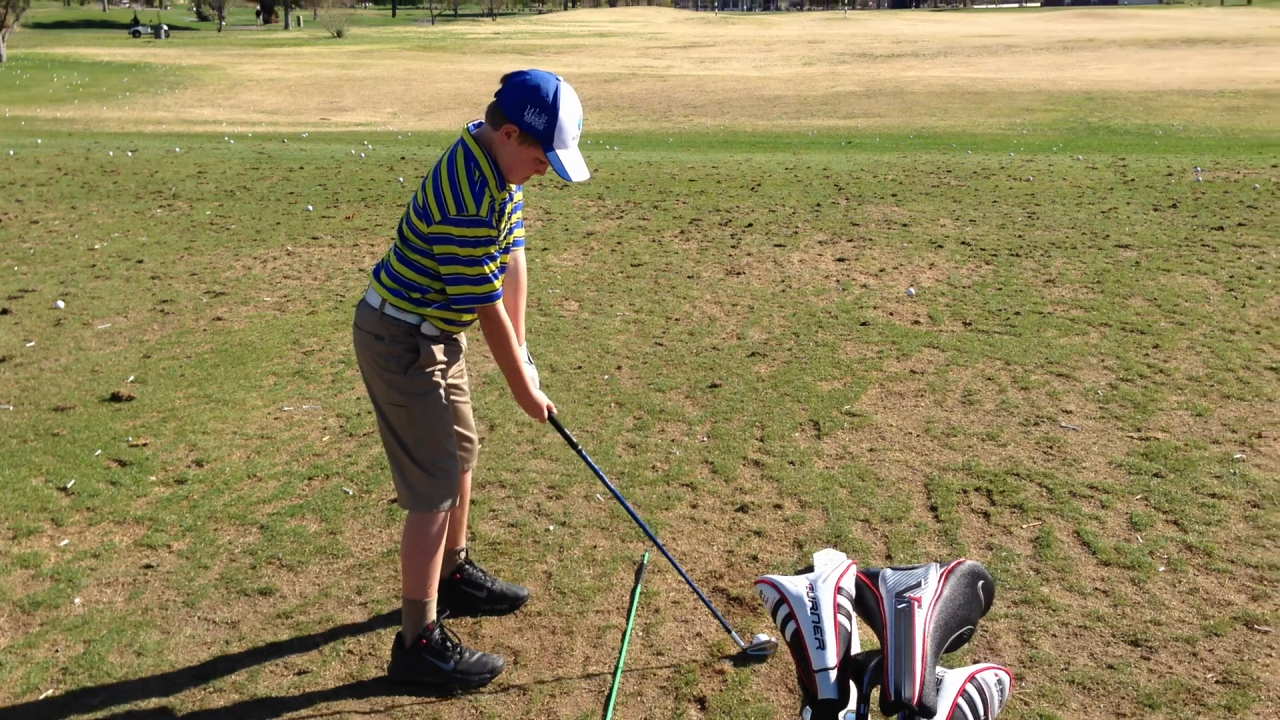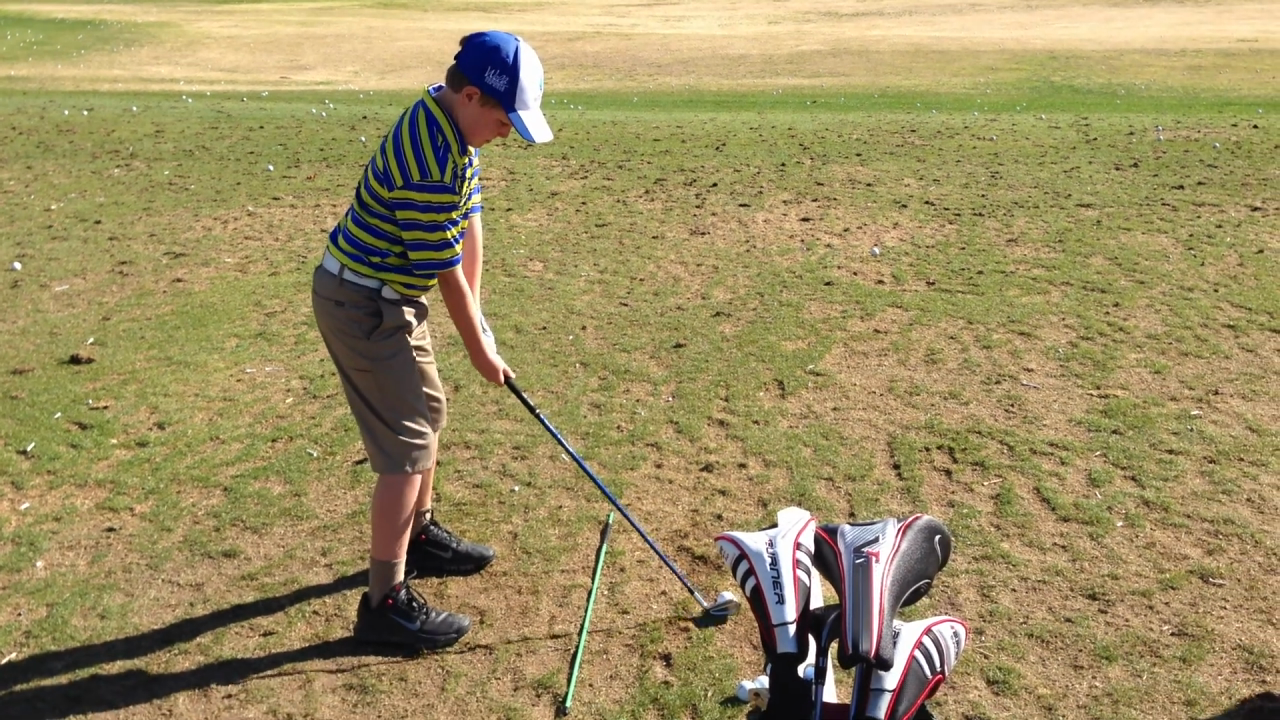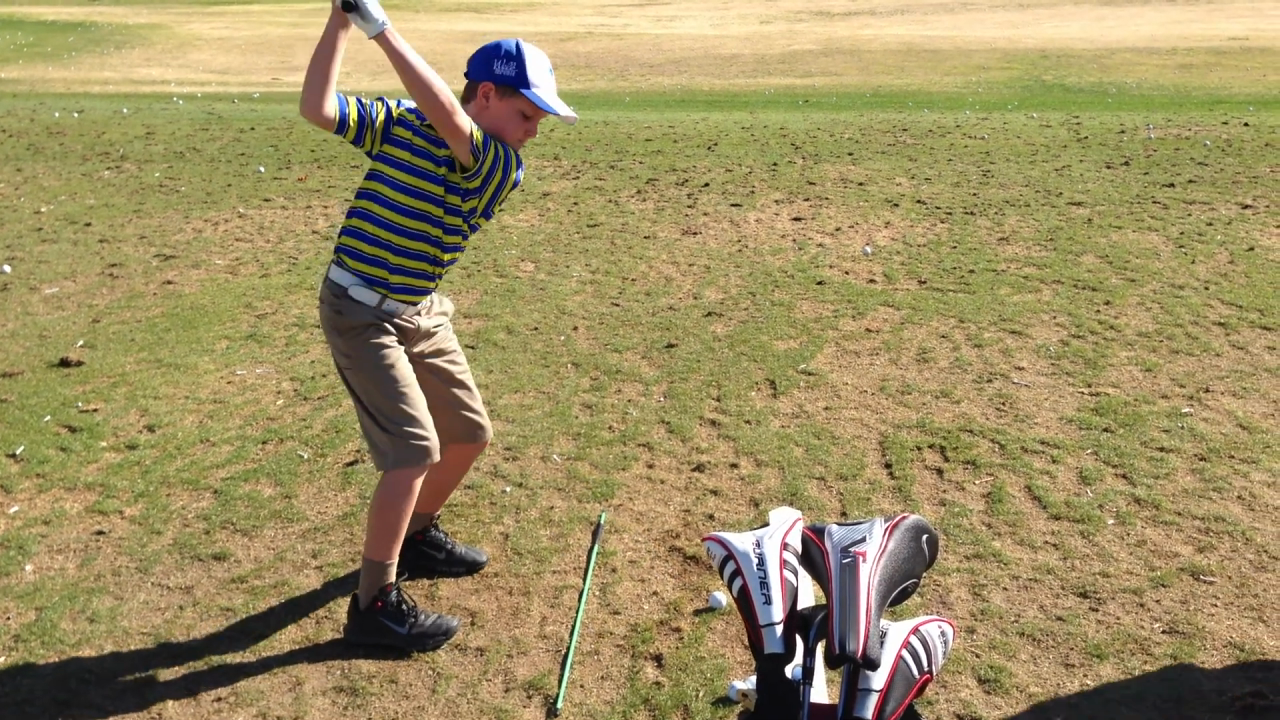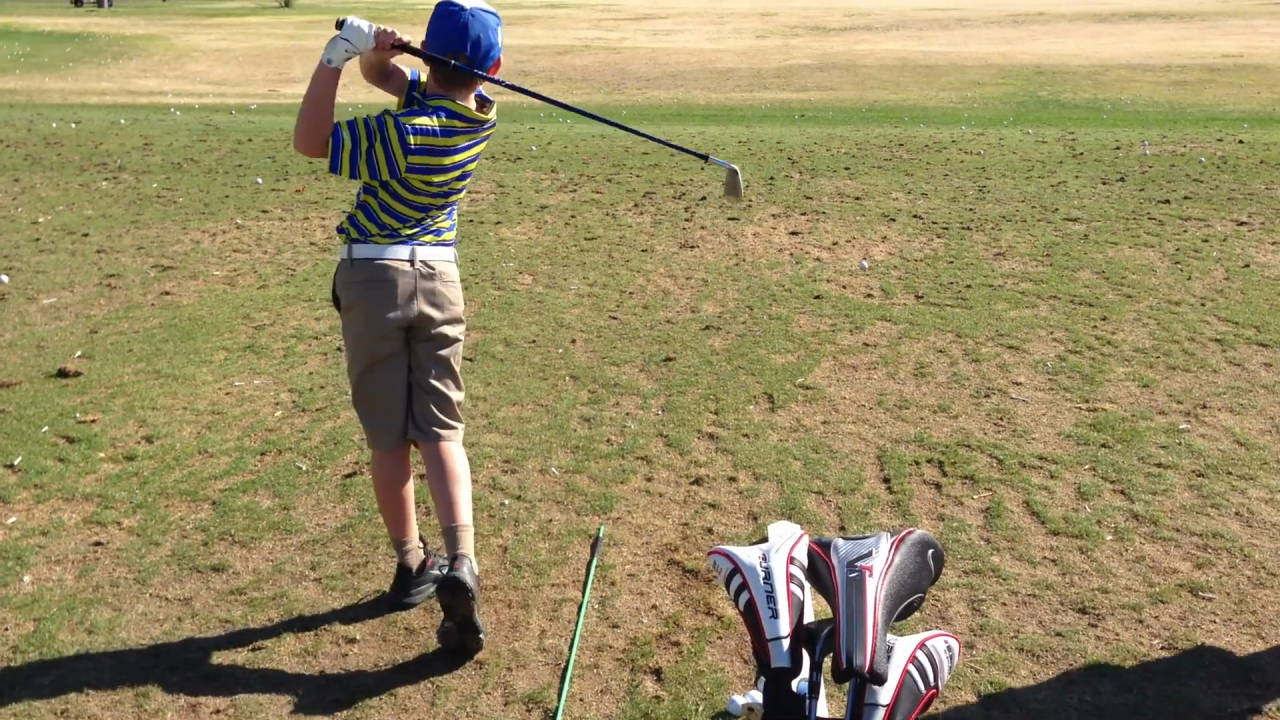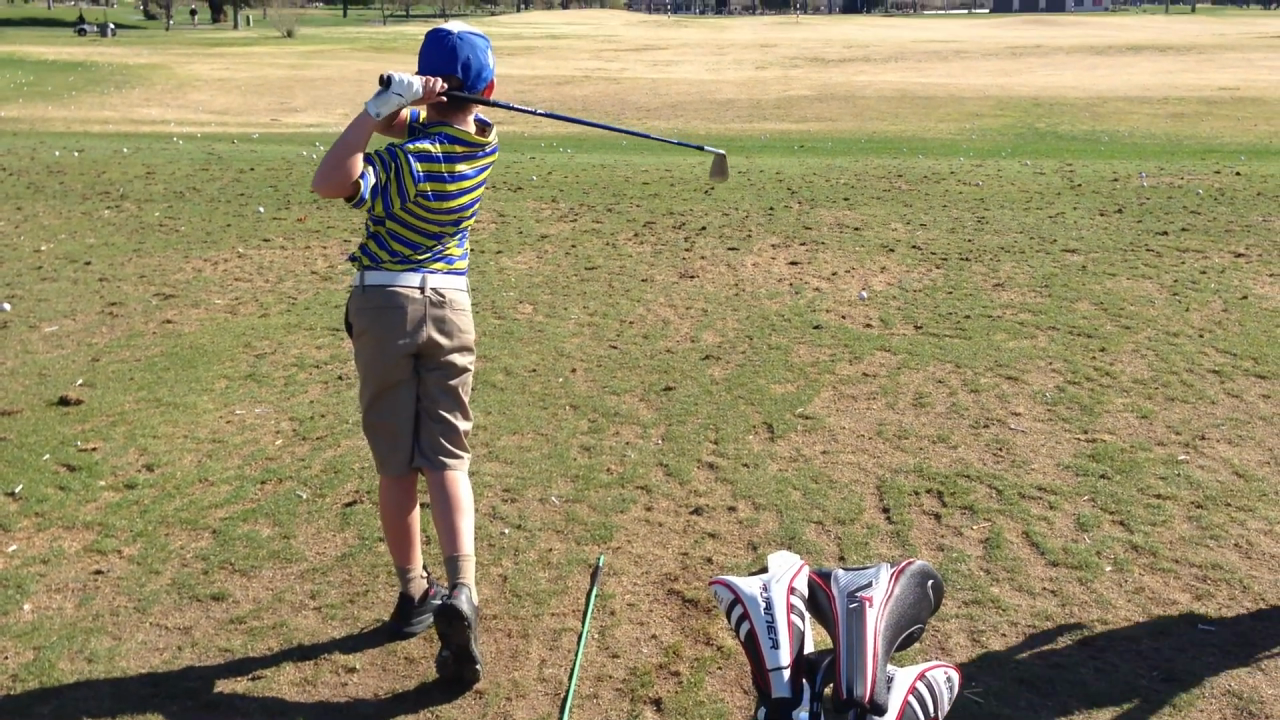
dt=1s
person 1, frame 1
left shoulder: (496, 162)
right shoulder: (469, 196)
left elbow: (512, 258)
right elbow: (487, 306)
left wrist: (522, 350)
right wrist: (522, 387)
left hip: (433, 330)
right hip: (401, 340)
left knee: (459, 453)
right knee: (433, 486)
left ankle: (452, 575)
right ankle: (419, 641)
person 1, frame 2
left shoulder: (450, 123)
right shoulder: (430, 161)
left elbow: (469, 225)
right elbow: (446, 271)
left wrist: (477, 317)
right wrist: (479, 349)
left hip: (390, 295)
right hip: (362, 303)
left knee: (427, 413)
right knee: (407, 445)
left ankle: (418, 535)
right ankle: (385, 603)
person 1, frame 3
left shoulder: (501, 168)
right shoulder: (397, 122)
left elbow: (446, 118)
right elbow: (317, 107)
left hip: (418, 312)
right hip: (359, 311)
left knee: (469, 433)
right knee: (413, 448)
left ankle: (416, 535)
right ankle: (374, 602)
person 1, frame 4
left shoulder: (404, 132)
right shoulder: (481, 113)
left elbow: (308, 141)
right elbow: (386, 75)
left wrist: (335, 56)
left hip: (372, 278)
right hip: (437, 278)
left knee: (389, 436)
right knee: (441, 430)
left ankle: (413, 565)
right ankle: (460, 563)
person 1, frame 5
left shoulder: (412, 159)
right shoulder: (482, 138)
left elbow: (329, 182)
right elbow: (397, 125)
left wrist: (383, 103)
right wrist: (389, 107)
left hip: (384, 305)
right hip: (450, 306)
left knee: (396, 463)
right knee: (447, 458)
left ankle: (415, 593)
right ankle: (461, 591)
